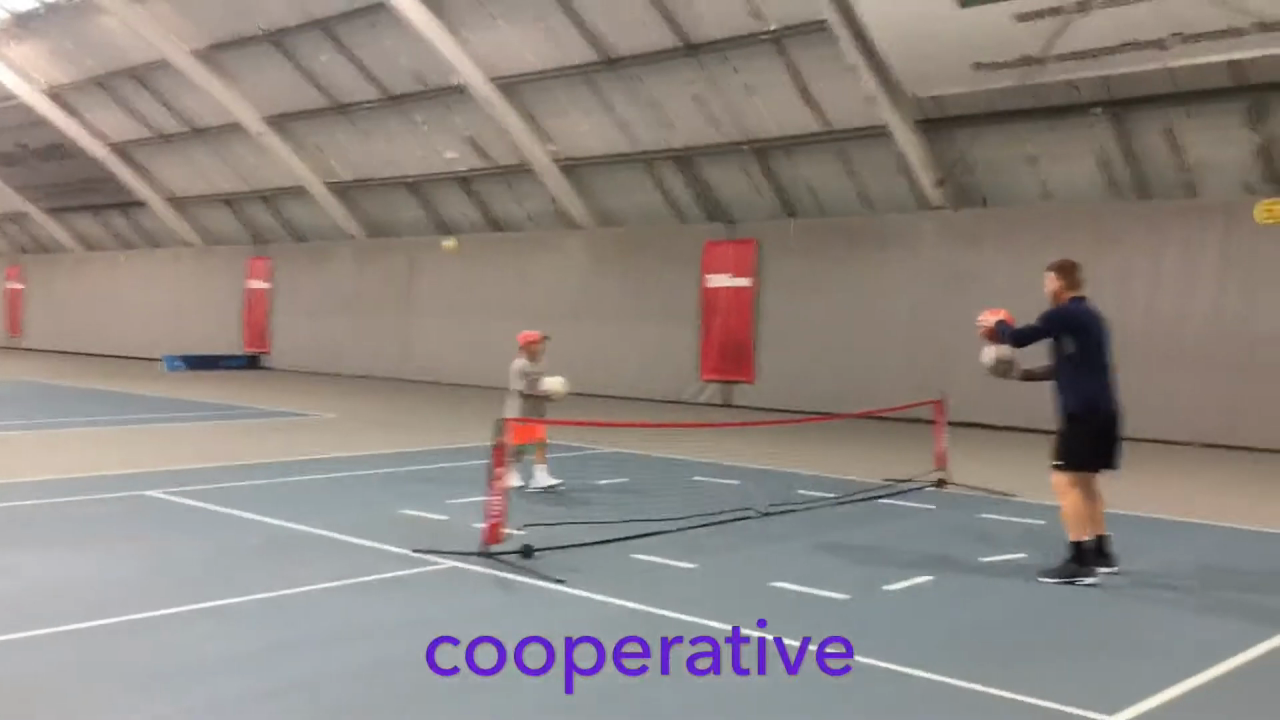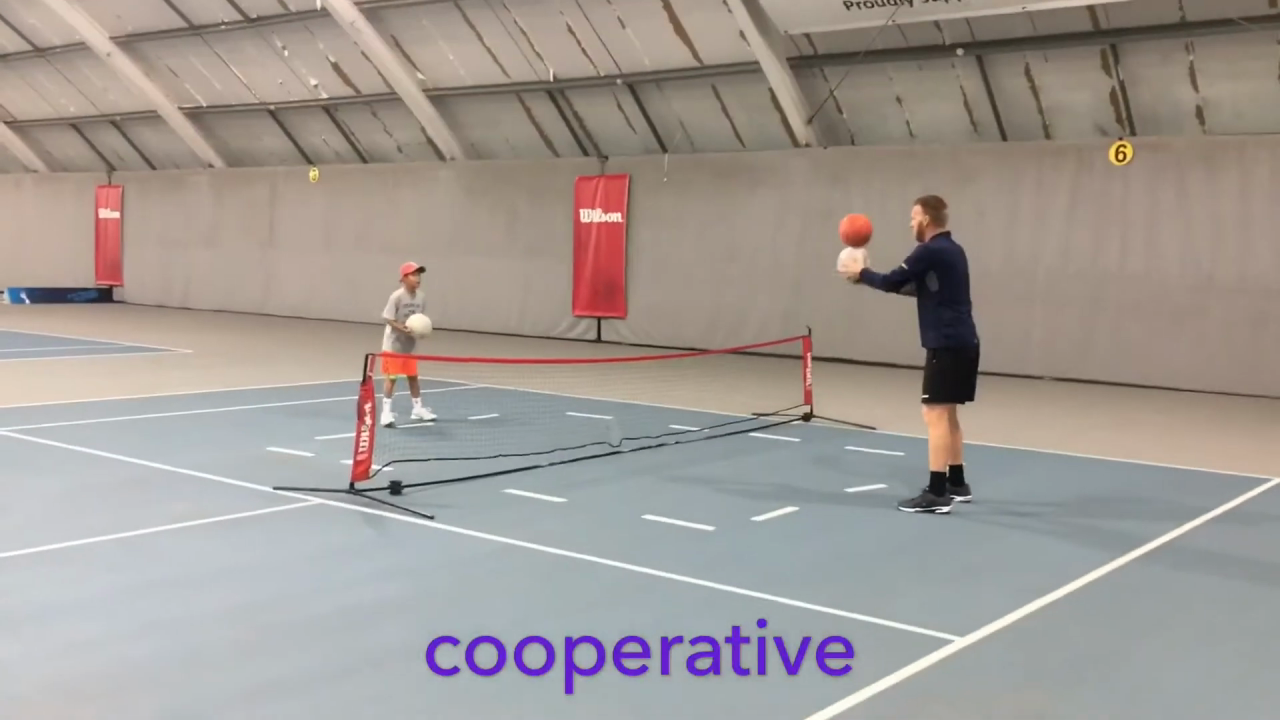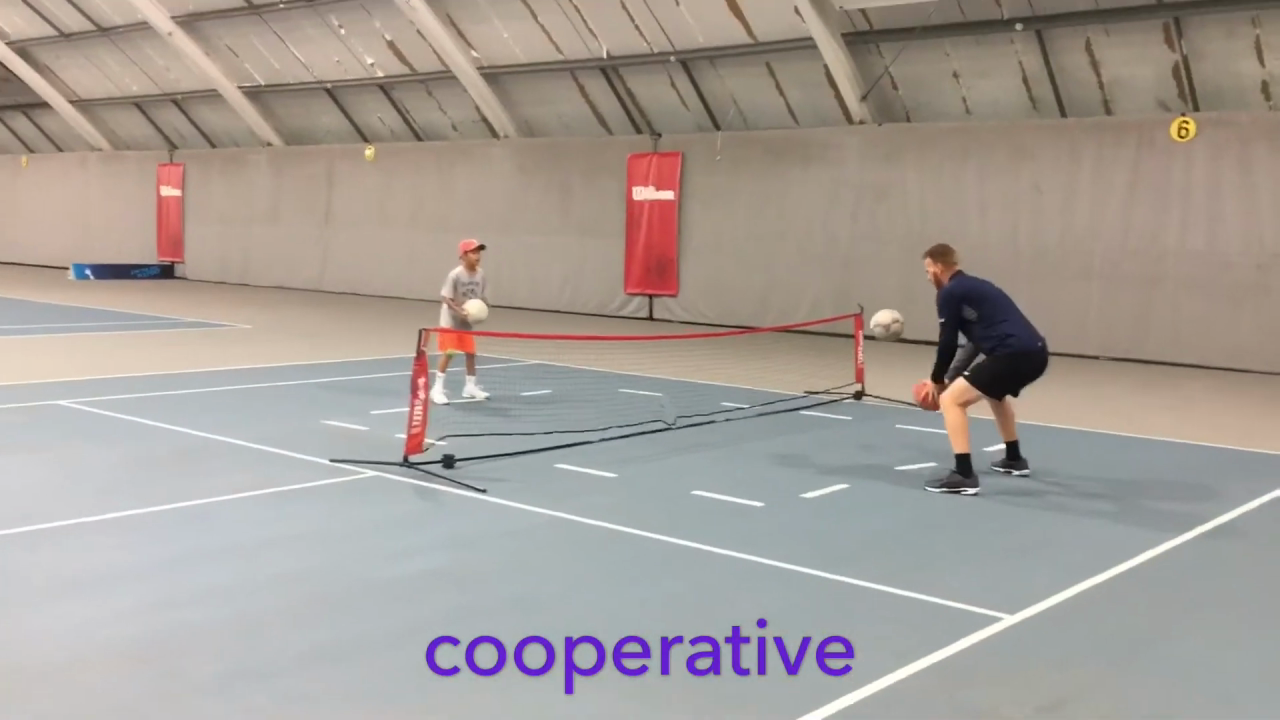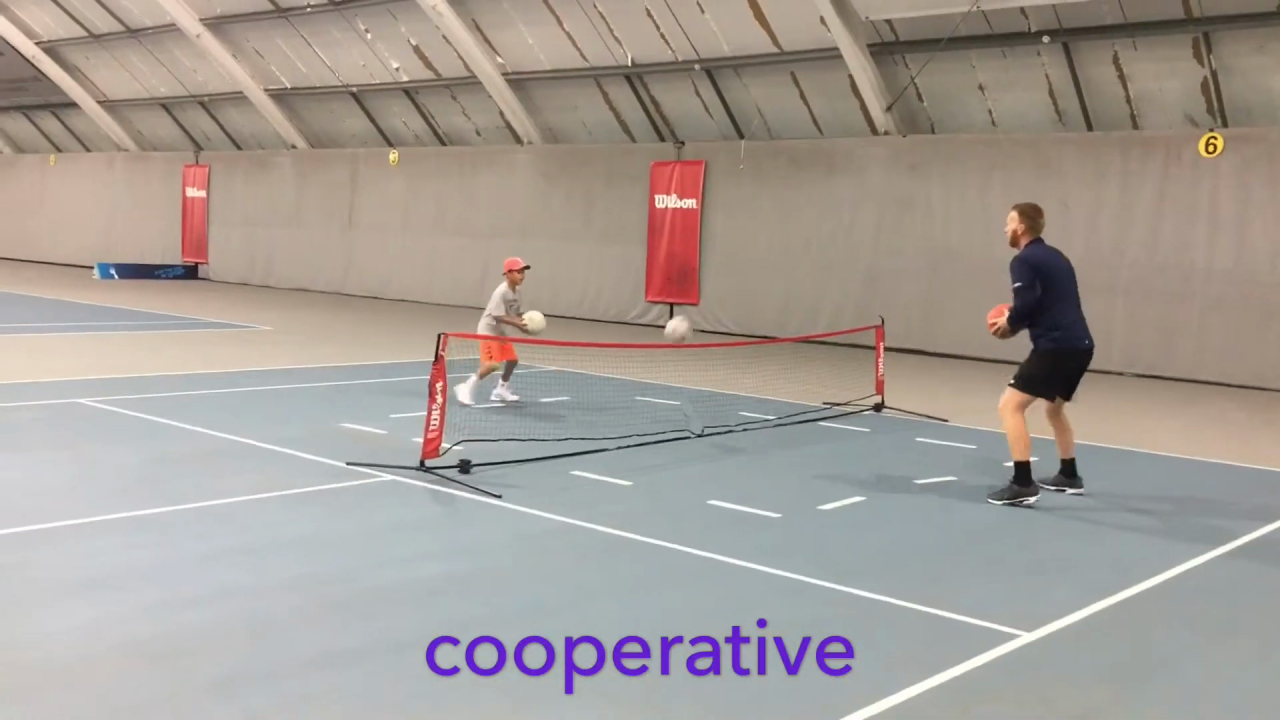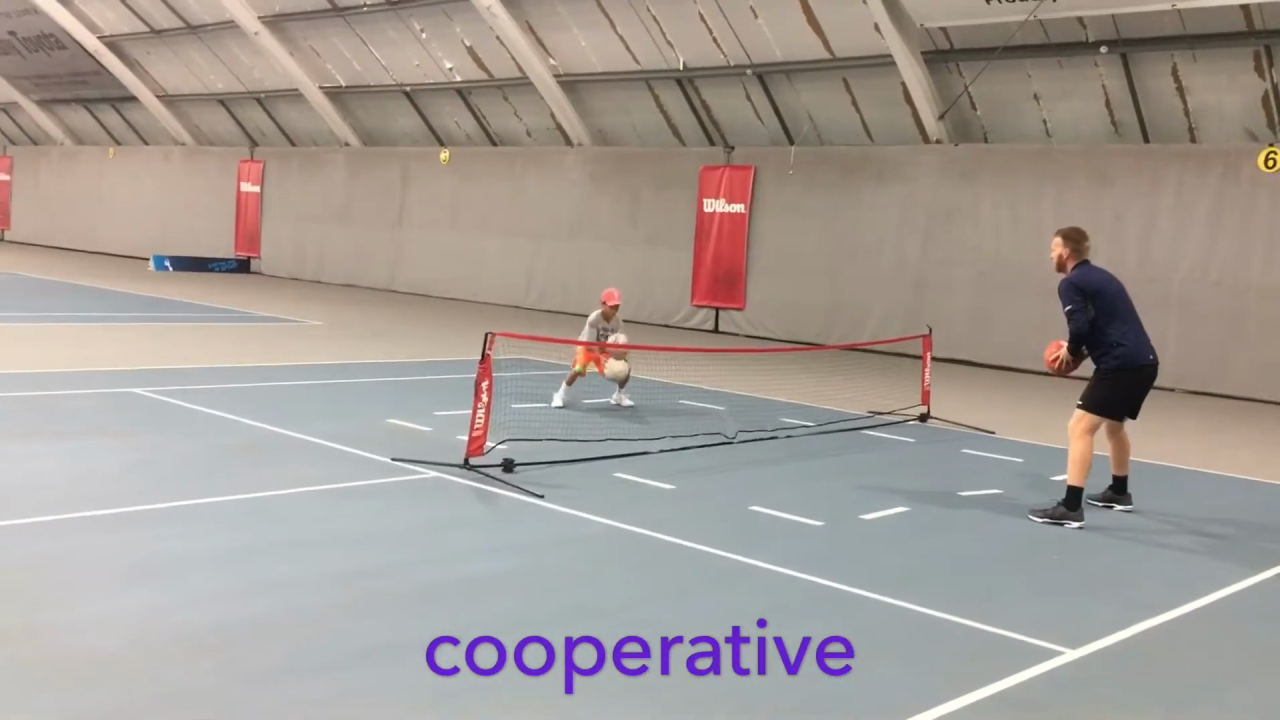
dt=1s
person 1, frame 1
left shoulder: (1065, 314)
right shoulder: (1089, 317)
left elbow: (1019, 338)
left wrist: (995, 325)
right wrist: (1022, 374)
left hip: (1084, 412)
right hip: (1101, 410)
left knee: (1065, 481)
right knee: (1085, 481)
left ankle: (1080, 563)
right ankle: (1101, 553)
person 1, frame 2
left shoulder: (931, 251)
right shoulder: (949, 251)
left elbow: (893, 281)
right elbow: (916, 286)
left wrist: (862, 273)
right wrist: (873, 273)
left hip: (947, 345)
right hip: (962, 342)
left knee: (935, 415)
right knee: (947, 414)
left ankle: (937, 493)
right ankle: (956, 483)
person 1, frame 3
left shoulder: (949, 294)
right shoulder: (976, 287)
left elbow: (948, 344)
right elbow: (974, 343)
left wrist: (937, 382)
right wrist: (954, 377)
left hip: (1015, 355)
right hip: (1036, 352)
left knee: (952, 401)
right knee: (995, 392)
left ankle: (964, 475)
right ankle: (1014, 459)
person 1, frame 4
left shoulder: (1023, 260)
right shoulder: (1056, 257)
left elbow: (1025, 306)
left wrist: (1010, 323)
right wrist: (1020, 321)
left hip: (1055, 347)
right hip: (1080, 345)
left knee: (1010, 405)
right knee: (1054, 407)
left ankle: (1023, 483)
right ankle: (1069, 476)
person 1, frame 5
left shoulder: (1071, 283)
right shoulder: (1102, 277)
left elbow: (1080, 327)
left wrist: (1070, 352)
right wrist: (1082, 352)
left hip: (1121, 365)
right hip: (1144, 362)
left knee: (1080, 428)
right knee: (1113, 424)
left ankle: (1071, 508)
right ankle: (1119, 492)
